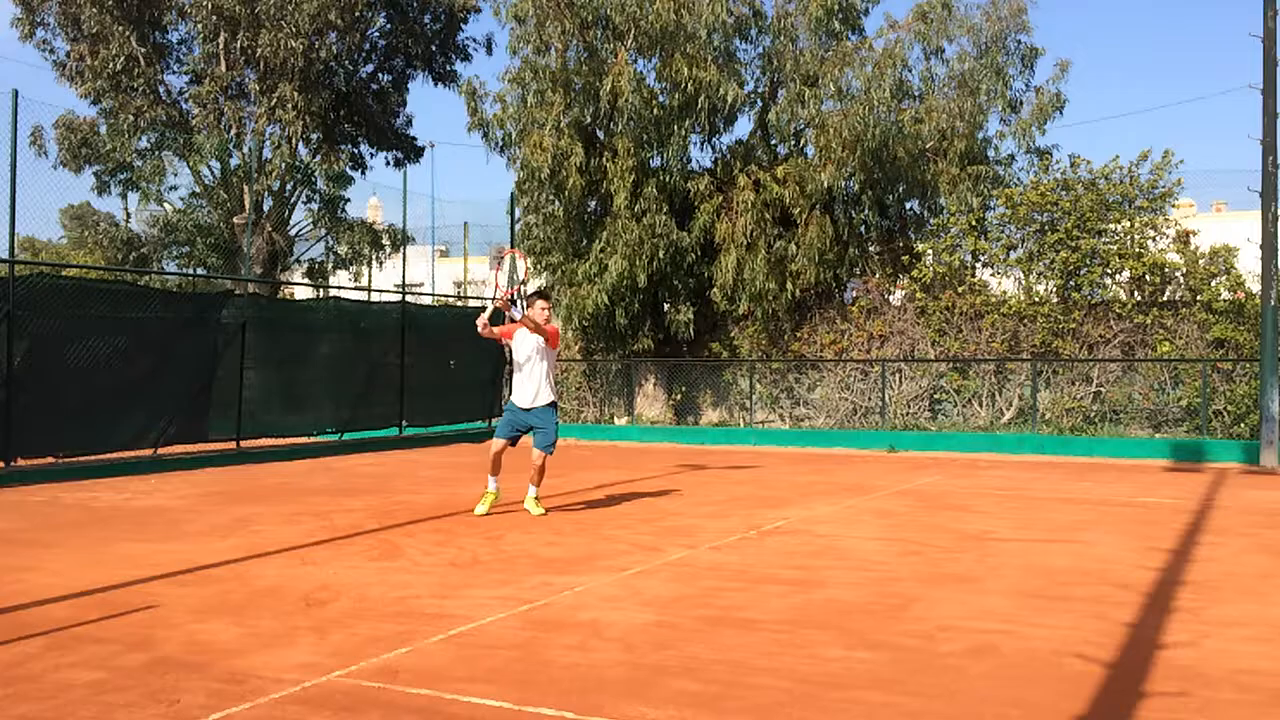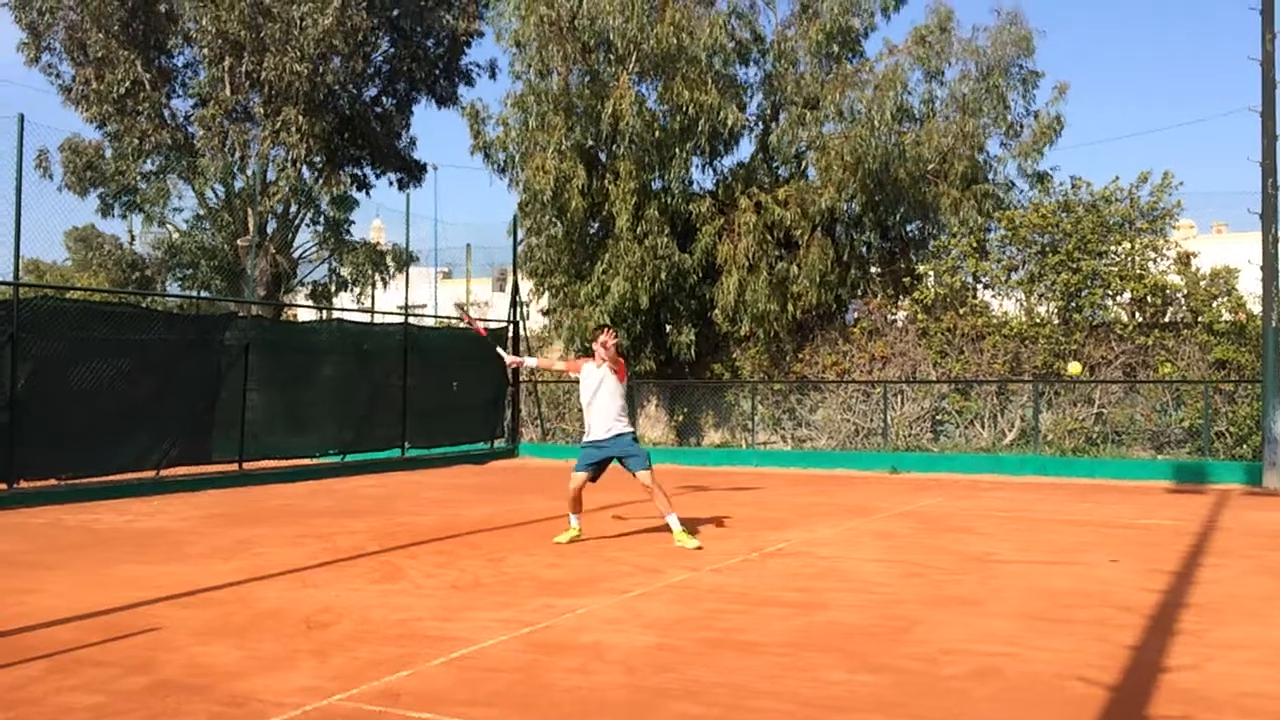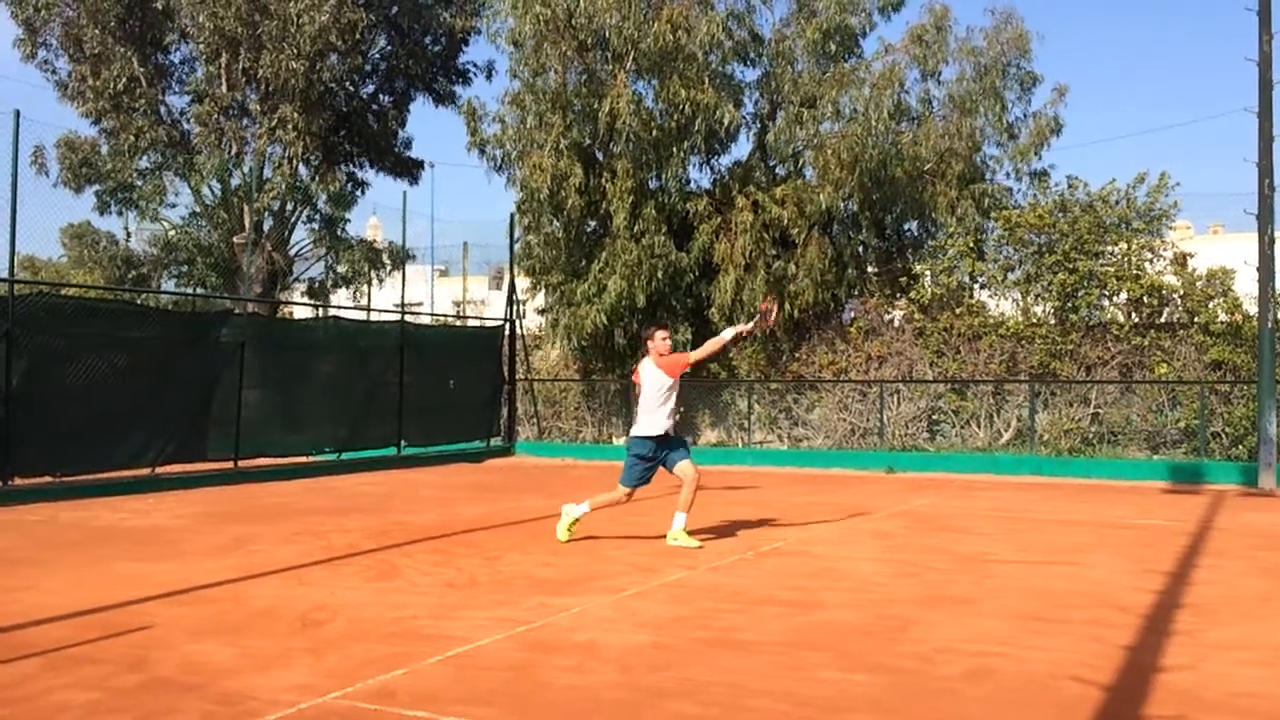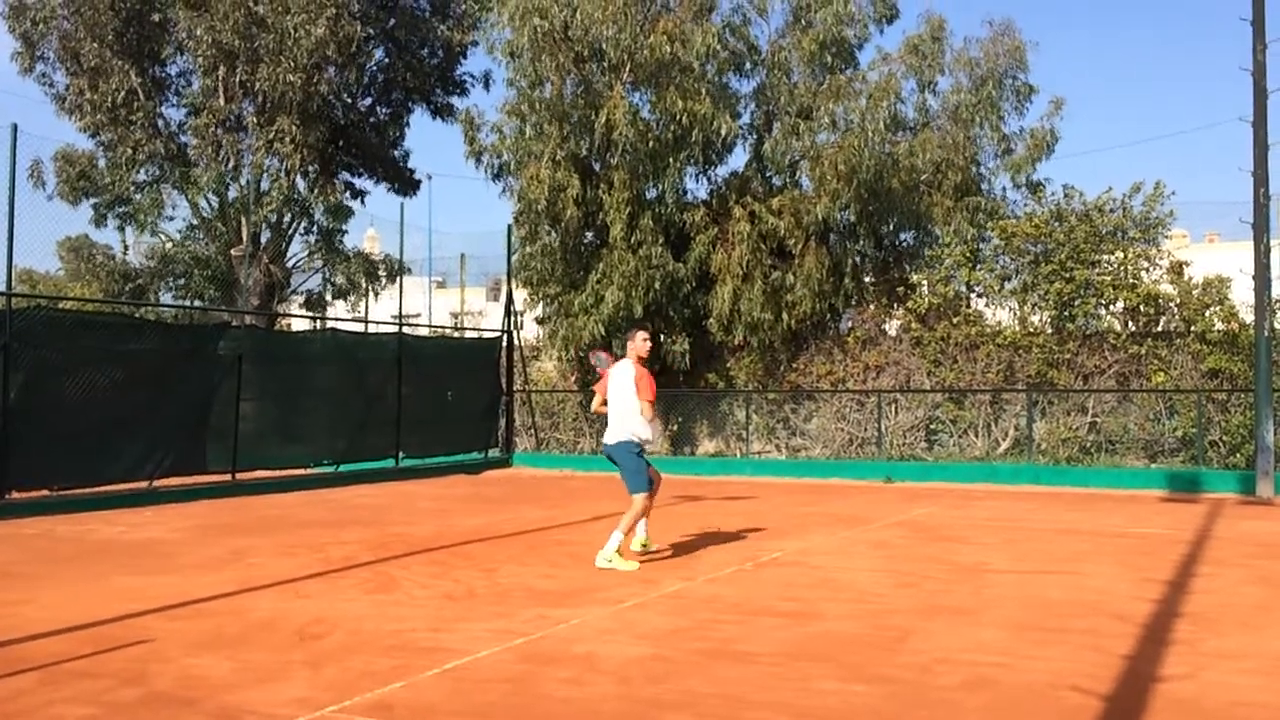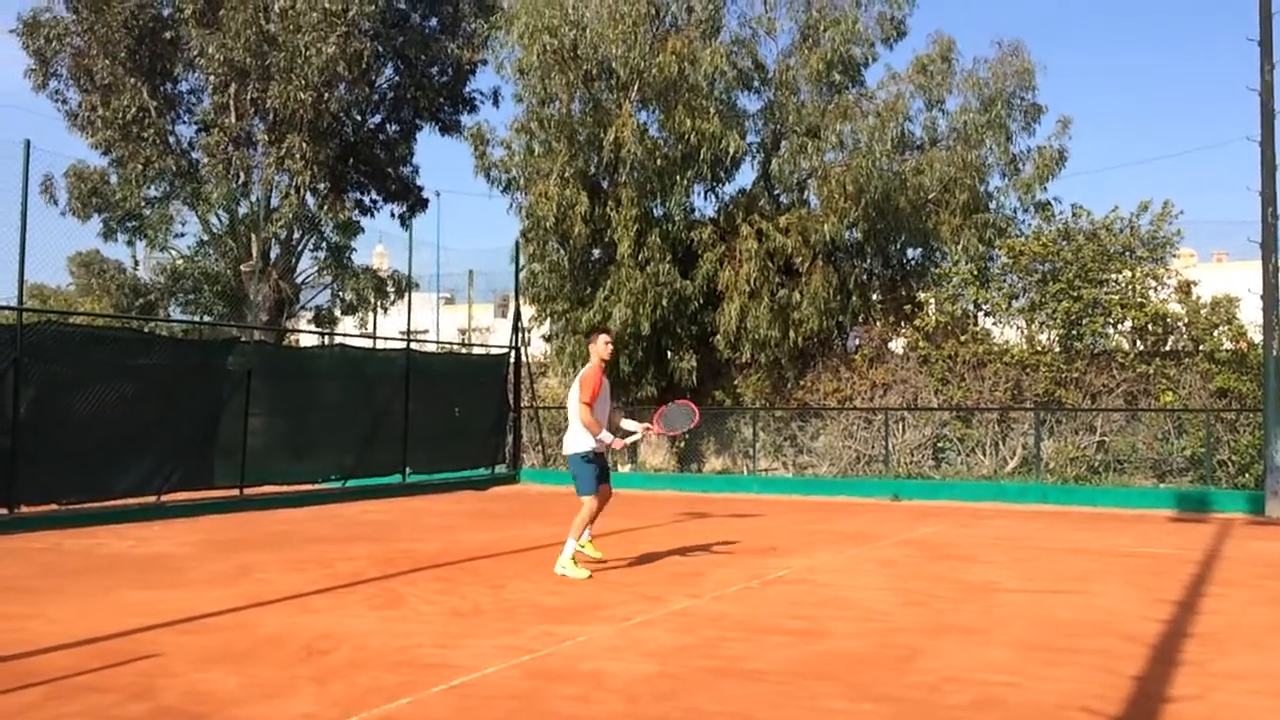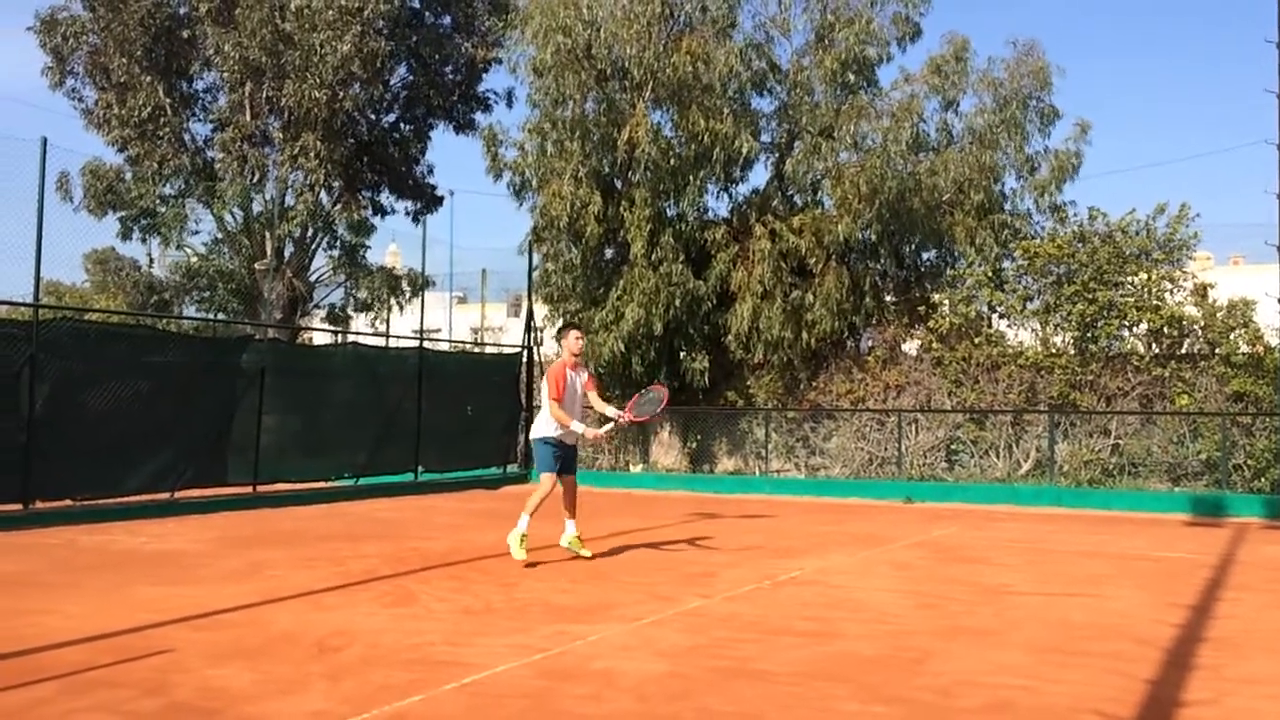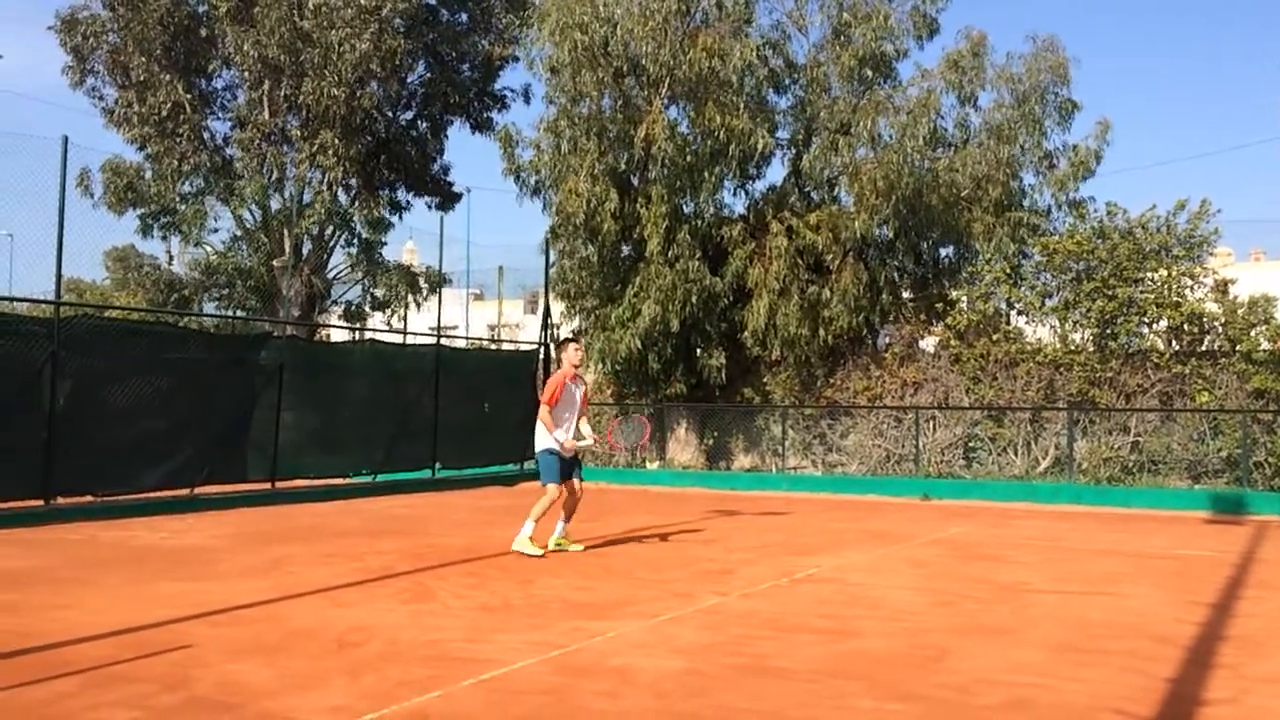
dt=0.5s
person 1, frame 1
left shoulder: (552, 332)
right shoulder: (515, 331)
left elbow: (537, 328)
right elbow: (489, 332)
left wrist: (511, 311)
right wrist: (482, 324)
left hip: (544, 407)
right hip: (517, 405)
left knee: (538, 460)
right knee: (496, 449)
left ankle: (531, 498)
right ankle: (492, 491)
person 1, frame 2
left shoulder: (618, 366)
right shoulder: (583, 365)
left elbow: (611, 358)
right elbow: (556, 364)
left wrist: (609, 349)
right wrist: (524, 361)
left hip: (621, 436)
right hip: (594, 440)
left knee: (648, 482)
right knee: (575, 485)
left ankle: (678, 530)
right ankle: (574, 528)
person 1, frame 3
left shoulder: (647, 364)
right shoulder: (664, 364)
left elbow: (638, 385)
right elbow: (702, 352)
right wrist: (733, 331)
left hip: (665, 438)
right hip: (644, 441)
left knee: (691, 477)
right knee: (623, 495)
left ankle: (677, 532)
right ankle: (573, 512)
person 1, frame 4
left shoulder: (613, 370)
right shoulder: (641, 373)
left elbow: (596, 406)
right elbow: (648, 415)
left hip: (617, 442)
right hip: (626, 443)
left knee: (653, 479)
right knee: (641, 502)
left ankle: (640, 538)
right ankle: (608, 553)
person 1, frame 5
left shoulder: (602, 378)
right shoulder: (589, 375)
left elbow: (611, 415)
right elbow: (584, 416)
left wrist: (638, 426)
right wrist: (610, 438)
left hip: (594, 449)
right hip: (580, 449)
left knee: (605, 495)
right knee: (590, 505)
left ankle: (583, 539)
right ankle: (566, 559)
person 1, frame 6
left shoulder: (583, 371)
right shoulder: (556, 370)
left elbow: (595, 400)
right elbow: (554, 411)
left wrist: (613, 412)
right wrist: (583, 429)
left hip: (568, 438)
right hip: (546, 436)
left knee: (571, 486)
right knee: (547, 484)
left ankle: (571, 536)
right ankle: (519, 534)
person 1, frame 7
left shoulder: (581, 382)
right shoulder: (558, 380)
left elbow: (580, 417)
right elbow: (543, 414)
left wrist: (588, 434)
right wrist: (563, 439)
left hip: (566, 449)
right hip: (549, 447)
left knee: (576, 492)
right knee: (553, 493)
left ankle: (558, 538)
right ankle: (523, 538)
